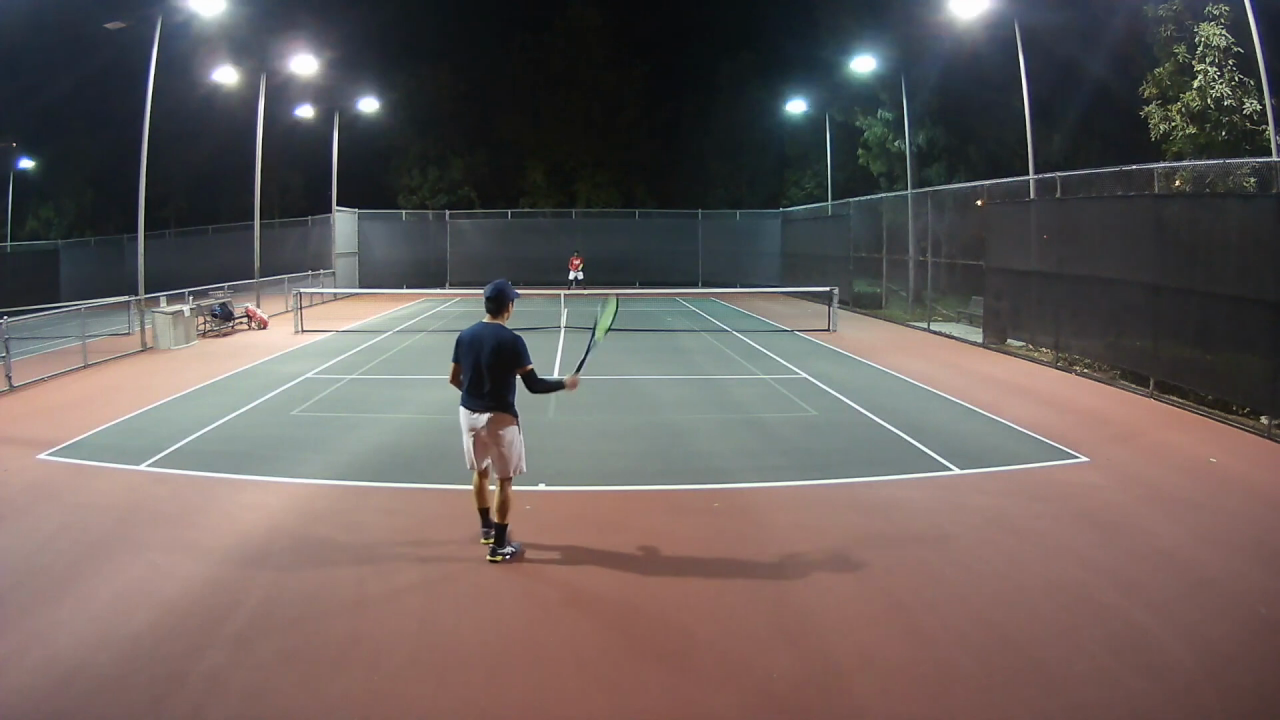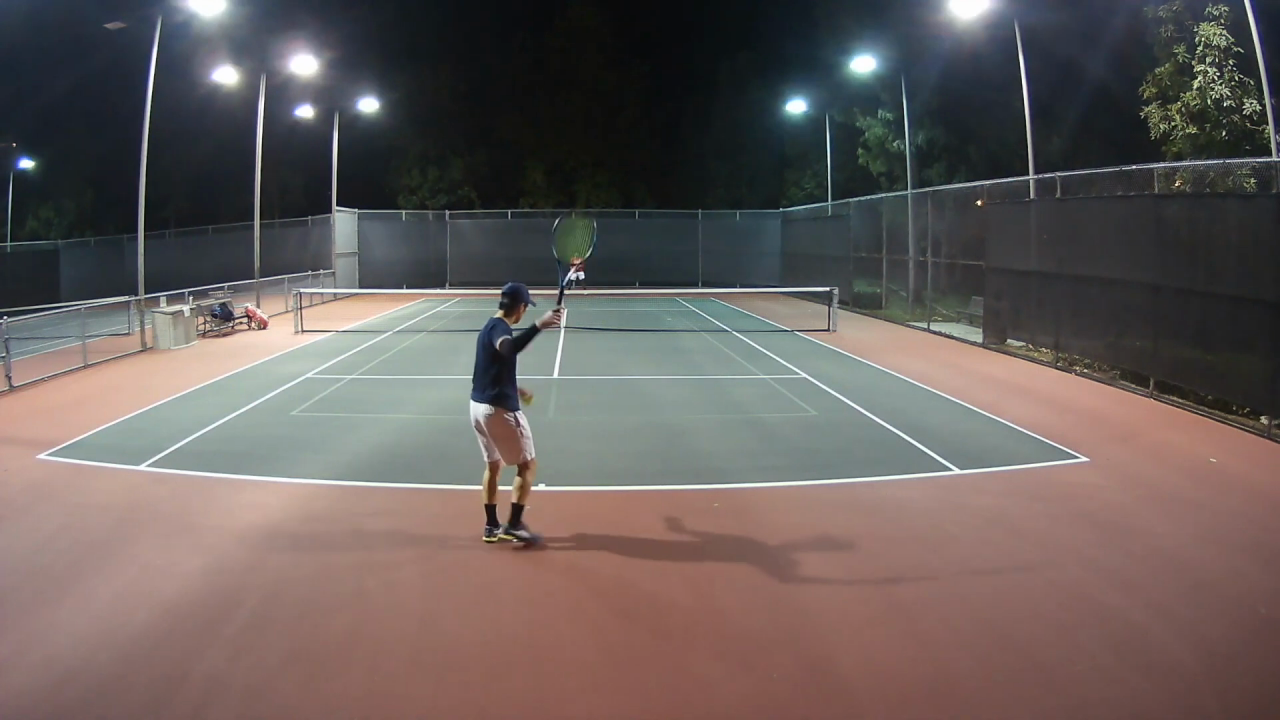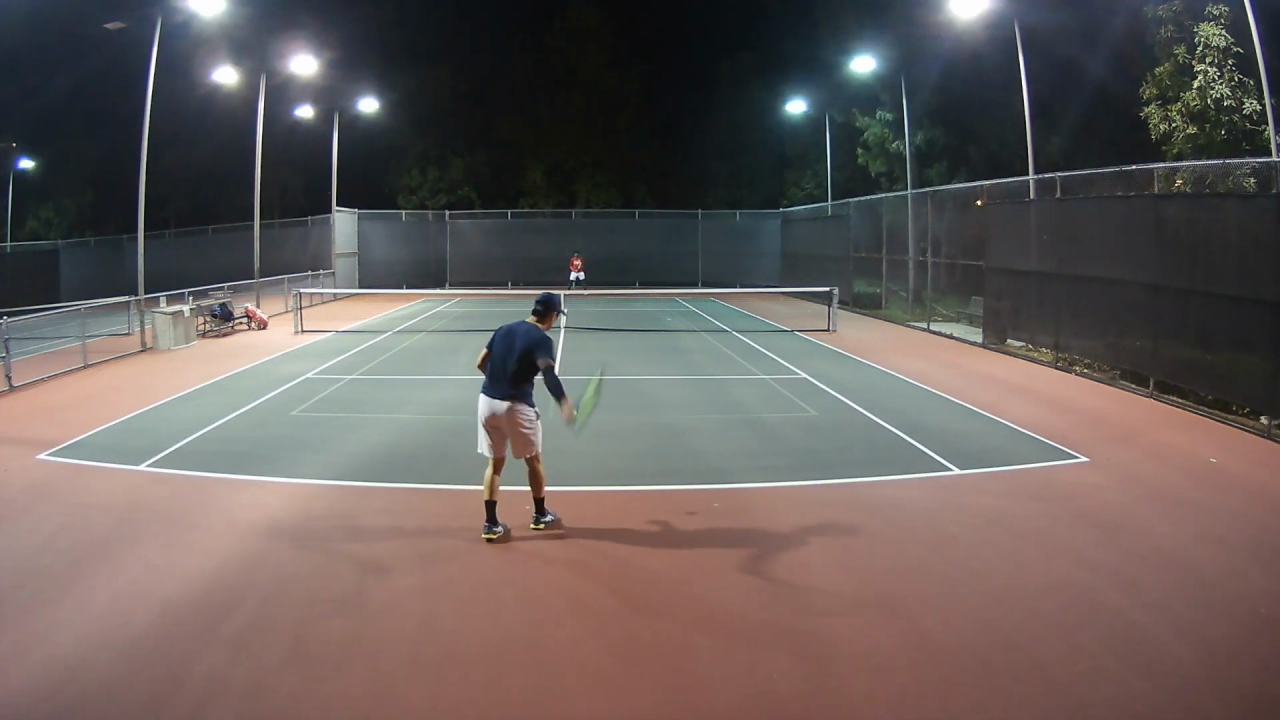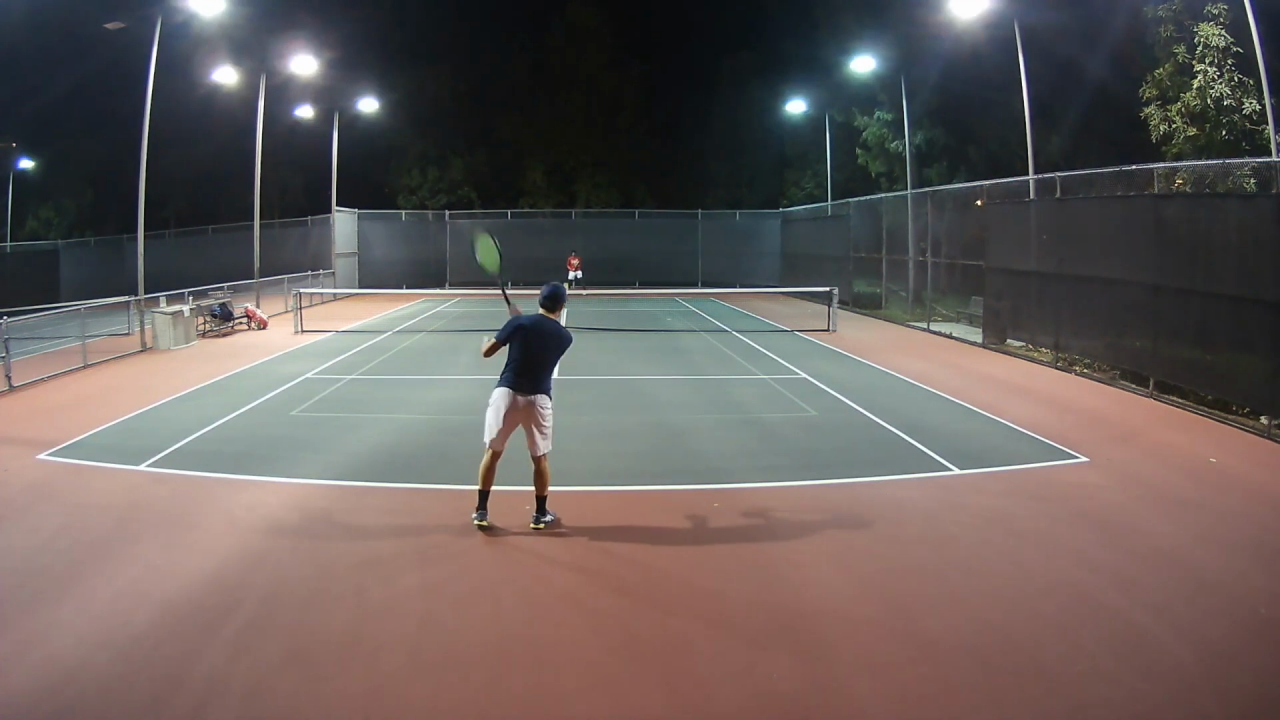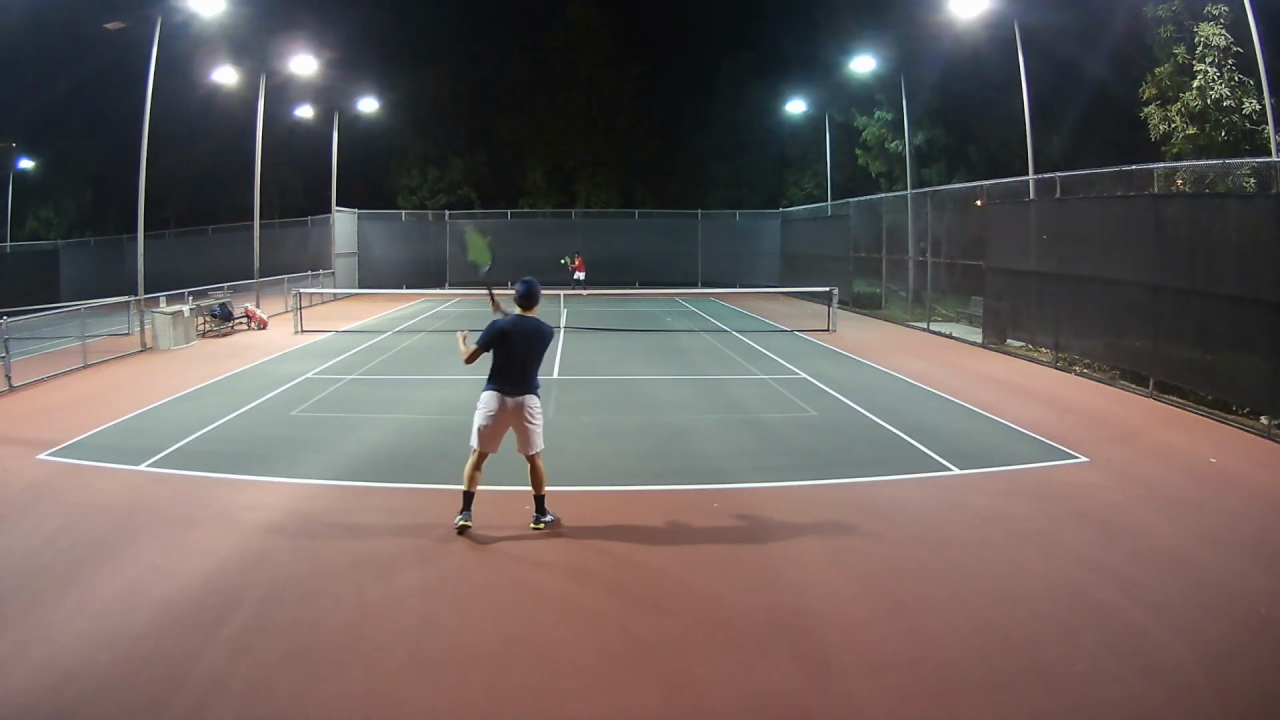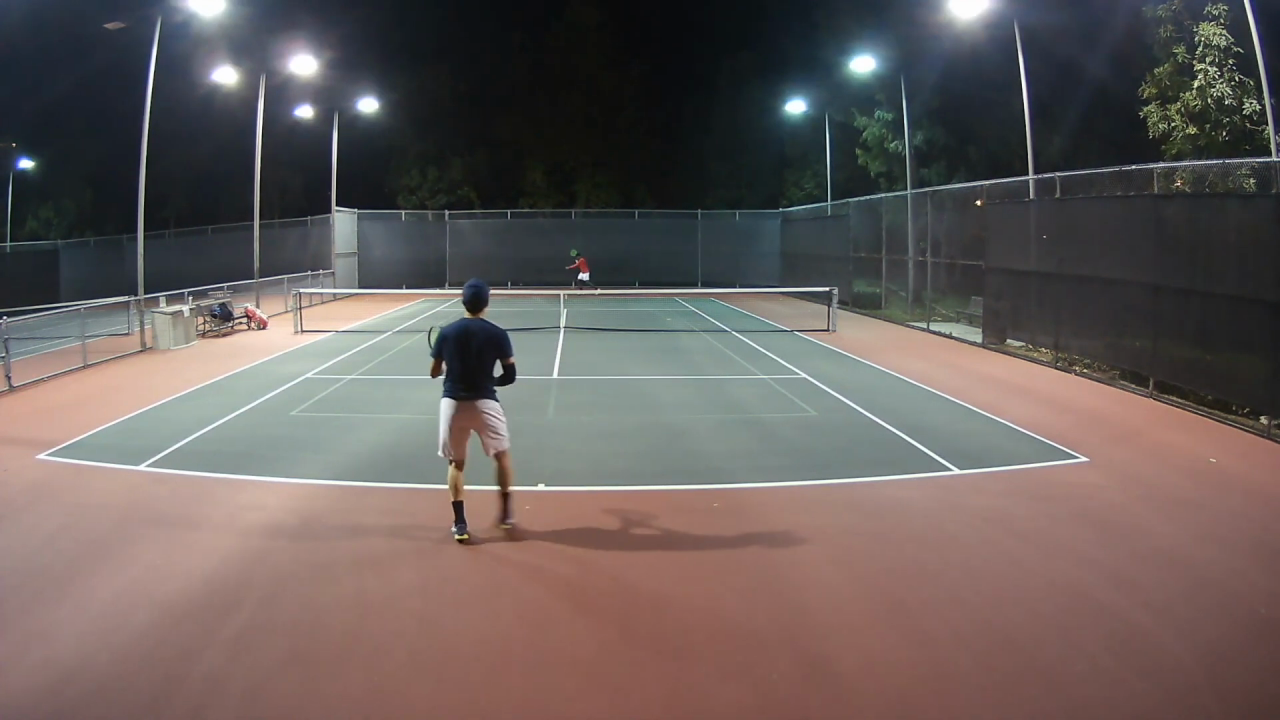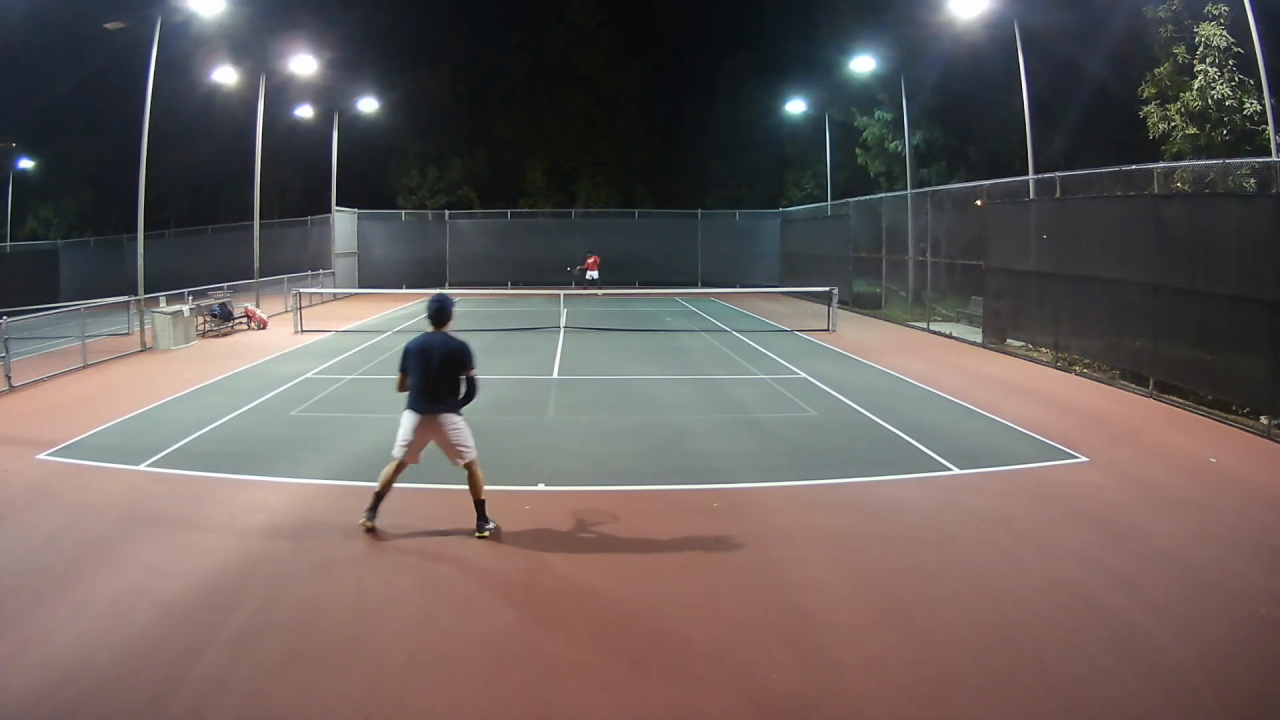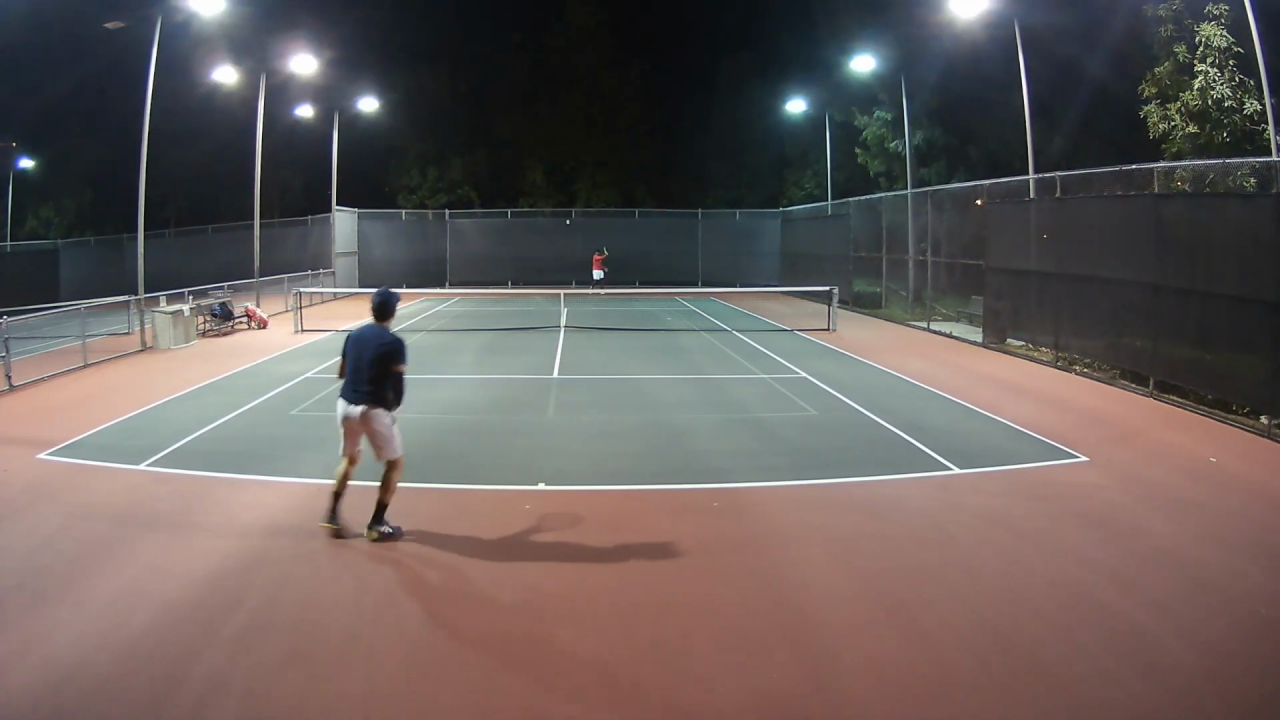
dt=0.4s
person 1, frame 1
left shoulder: (465, 336)
right shoulder: (511, 340)
left elbow: (454, 379)
right elbow: (534, 385)
right wrist: (565, 384)
left hip: (468, 414)
right hip: (499, 417)
left knee: (481, 472)
right knee: (504, 480)
left ankle: (487, 528)
right ankle: (499, 545)
person 1, frame 2
left shoulder: (491, 328)
right shoulder: (498, 327)
right elbow: (509, 348)
left wrist: (514, 388)
right wrist: (539, 326)
left hip: (478, 406)
right hip: (500, 410)
left knee: (493, 466)
right knee: (527, 465)
left ankle: (492, 526)
right ankle: (514, 525)
person 1, frame 3
left shoulder: (505, 329)
right shoulder: (542, 340)
left elbow: (481, 364)
right elbow: (547, 371)
right wrist: (563, 401)
left hip: (487, 401)
right hip: (516, 406)
left knee: (495, 463)
right knee: (533, 460)
left ankle: (491, 523)
right ankle: (540, 515)
person 1, frame 4
left shoulder: (519, 323)
right shoulder: (565, 337)
left elbow: (487, 351)
left wrist: (487, 342)
left hip: (507, 393)
right hip: (538, 399)
left knee: (492, 452)
right knee: (540, 458)
left ankle: (481, 511)
right ankle: (540, 514)
person 1, frame 5
left shoulder: (498, 327)
right shoulder: (546, 331)
left elbow: (468, 358)
left wrist: (462, 340)
right wrist: (506, 314)
left hip: (495, 398)
right hip: (527, 400)
left knee: (477, 456)
right knee: (535, 458)
left ankle: (465, 513)
right ankle: (540, 514)
person 1, frame 6
left shoulder: (447, 332)
right shoulder: (498, 334)
left elbow: (434, 372)
right elbow: (510, 376)
left hip: (452, 403)
right hip: (485, 404)
left knee: (455, 463)
right knee: (502, 455)
left ankle: (460, 524)
right ankle: (506, 513)
person 1, frame 7
left shoulder: (412, 346)
right shoulder: (459, 349)
left elbow: (401, 386)
right elbow: (472, 390)
right wrist: (458, 404)
left hip: (414, 416)
right hip: (446, 417)
left knee: (396, 465)
right knee: (472, 466)
left ankle: (370, 515)
right ankle: (482, 522)
person 1, frame 8
left shoulder: (354, 336)
right shoulder: (394, 342)
left elbow: (342, 373)
right elbow: (397, 382)
right wrist: (395, 404)
left hip: (346, 405)
right hip: (373, 410)
left knee: (350, 459)
right knee: (394, 464)
left ankle: (332, 515)
right ankle: (376, 524)
